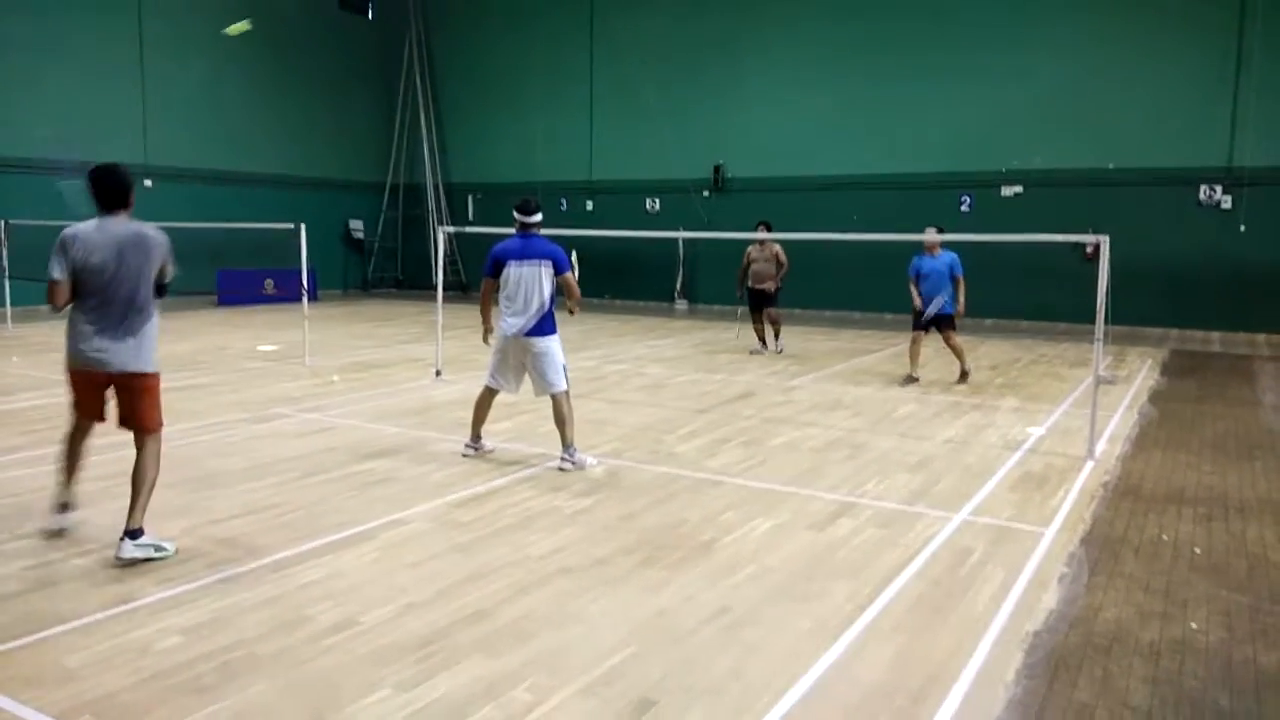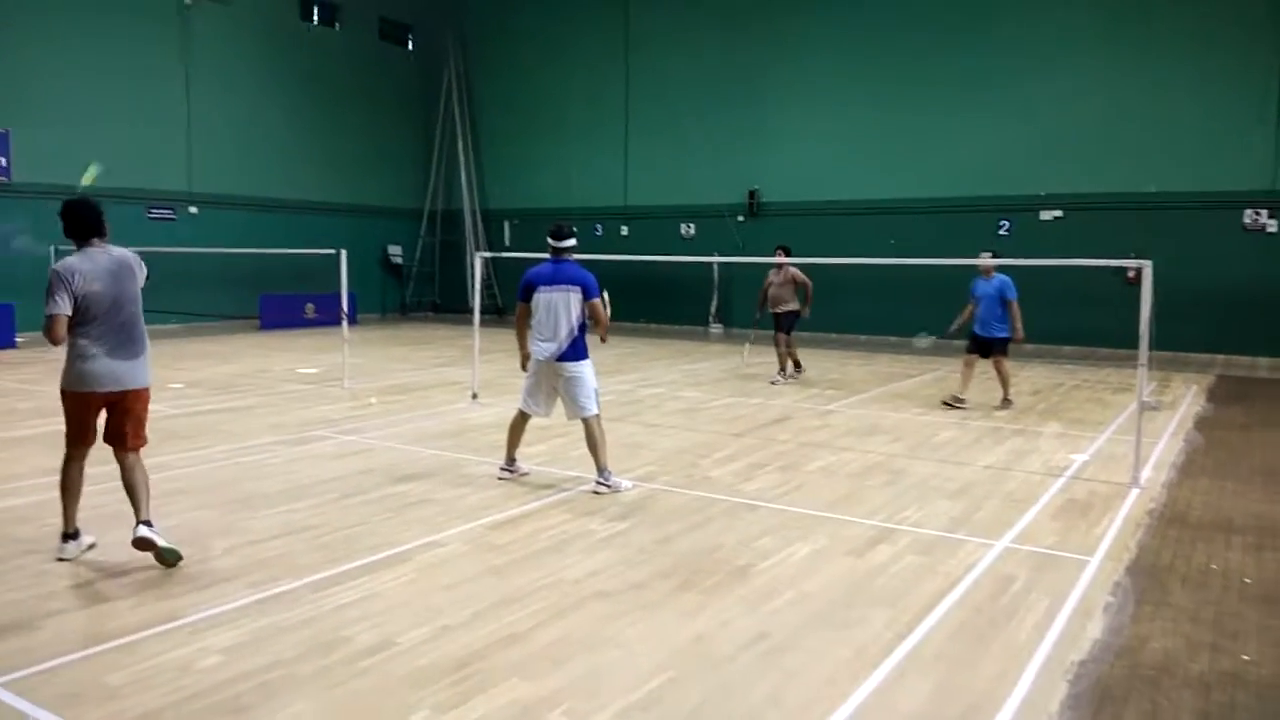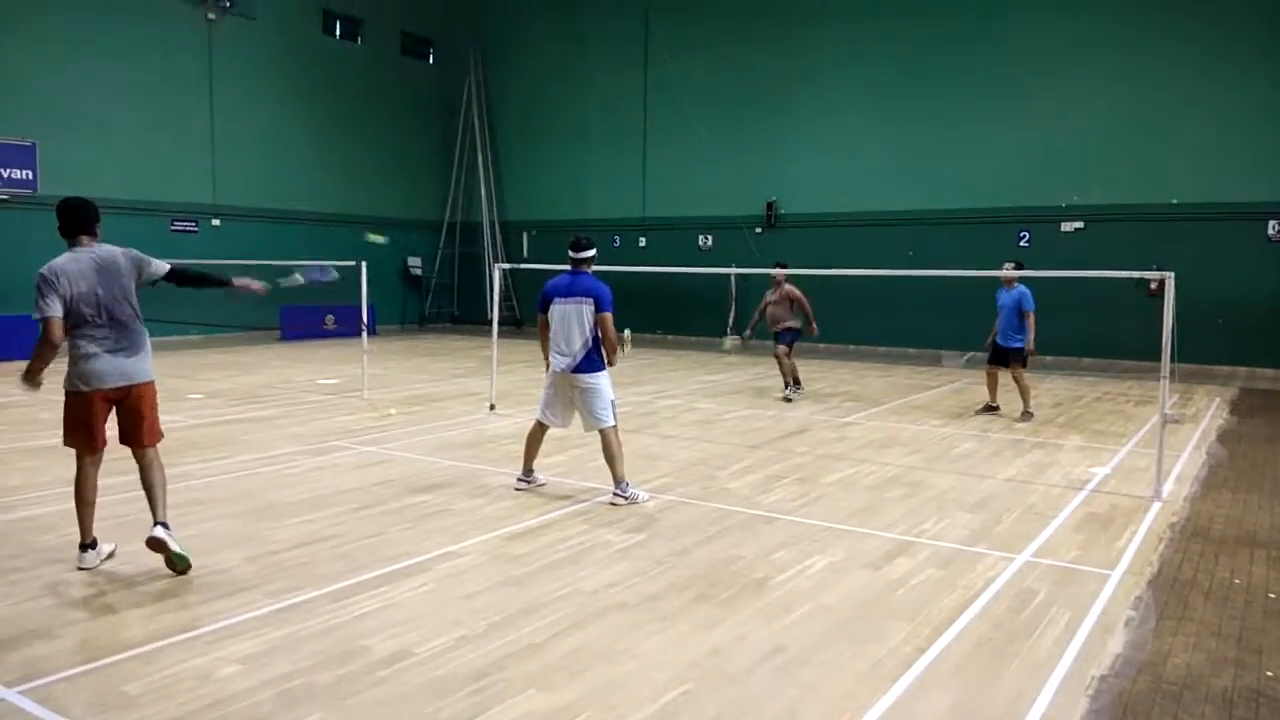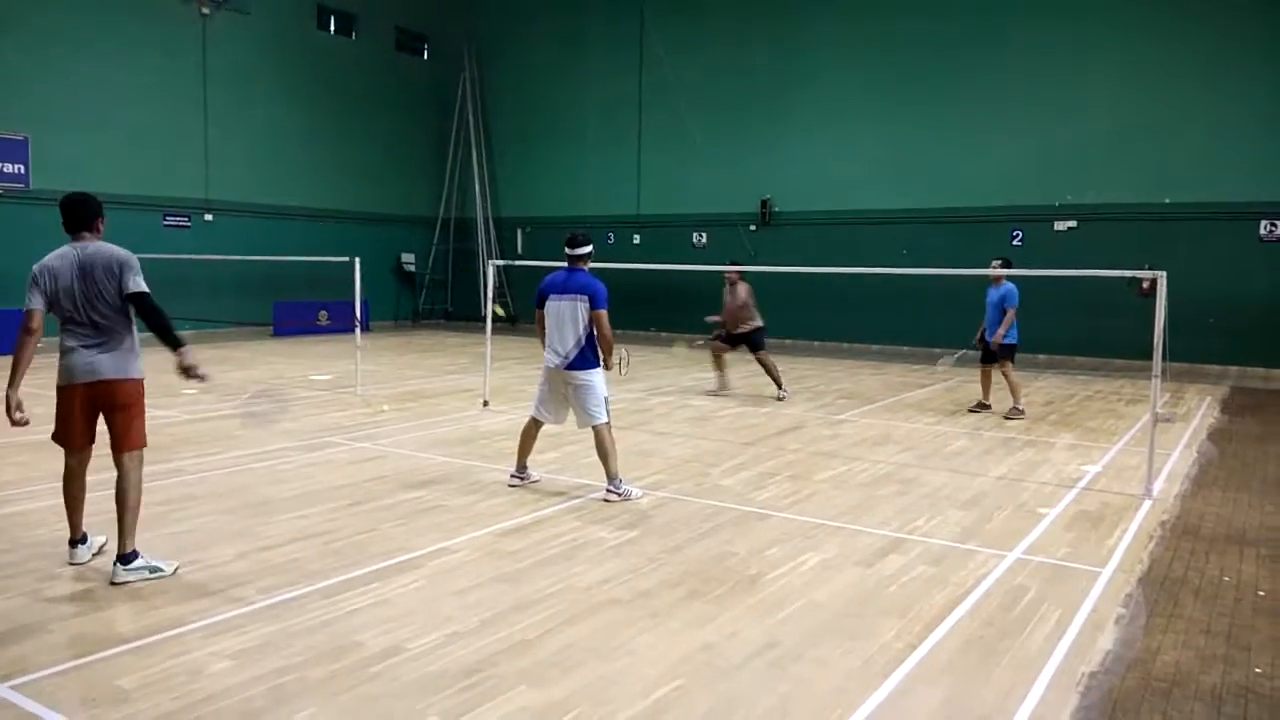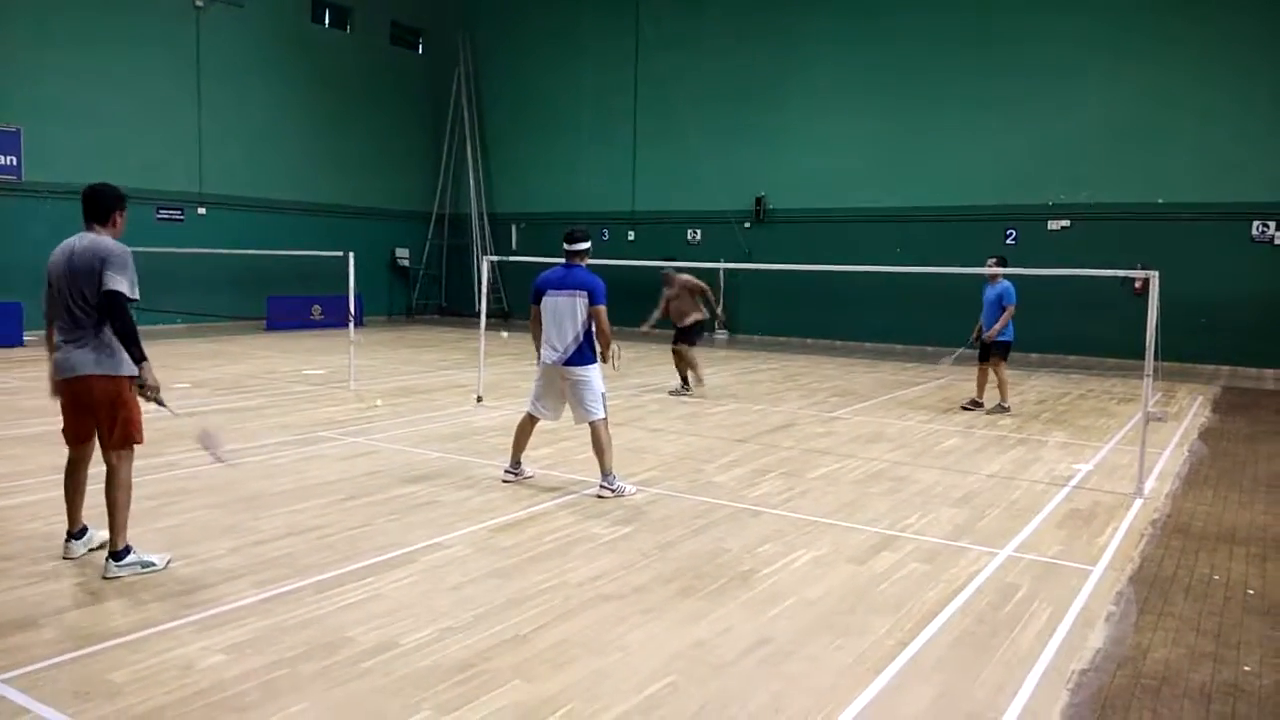
dt=0.3s
person 1, frame 1
left shoulder: (74, 237)
right shoulder: (155, 238)
left elbow: (57, 300)
left wrist: (83, 289)
left hip: (86, 354)
right hip: (135, 357)
left knee: (82, 426)
right knee: (149, 441)
left ankle: (63, 505)
right ankle: (134, 535)
person 1, frame 2
left shoulder: (66, 270)
right shoulder: (130, 260)
left elbow: (56, 335)
left wrist: (77, 321)
left hip: (85, 377)
right hip: (132, 375)
left knee: (77, 452)
right knee: (129, 455)
left ankle: (70, 537)
right ankle: (144, 524)
person 1, frame 3
left shoulder: (52, 273)
right shoulder: (124, 258)
left elbow: (52, 337)
right elbow: (180, 276)
left wrist: (33, 373)
right wrist: (233, 282)
left hip: (89, 377)
right hip: (135, 372)
left knee: (88, 460)
right knee: (147, 454)
left ankle: (89, 547)
right ankle: (159, 526)
person 1, frame 4
left shoulder: (45, 267)
right shoulder: (119, 258)
left elbow: (31, 331)
right elbow: (145, 307)
left wrist: (13, 389)
right wrist: (180, 349)
left hip: (75, 373)
right hip: (120, 372)
left knee: (76, 459)
right knee: (129, 460)
left ankle: (79, 542)
right ankle: (127, 558)
person 1, frame 5
left shoulder: (61, 253)
right shoulder: (115, 252)
left elbow: (51, 319)
right elbow: (115, 312)
left wrist: (56, 364)
right wrist: (142, 364)
left hip: (68, 368)
right hip: (106, 368)
left knee: (80, 452)
right knee: (119, 457)
left ankle: (76, 535)
right ankle: (119, 554)
person 2, frame 1
left shoulder: (499, 251)
right shoulder: (553, 251)
left elbow: (486, 293)
right elbow: (573, 292)
left wrist: (486, 323)
right wrist: (572, 305)
left hip: (508, 333)
right hip: (542, 335)
left knee: (490, 388)
right knee: (559, 393)
left ankle: (474, 442)
right ankle: (569, 454)
person 2, frame 2
left shoulder: (532, 276)
right shoulder: (583, 277)
left elbow: (521, 318)
right elbow: (601, 319)
left wrist: (523, 349)
right wrist: (603, 332)
left hip: (540, 357)
right hip: (573, 359)
left knee: (524, 411)
right knee: (591, 417)
left ankle: (508, 464)
right ankle: (604, 477)
person 2, frame 3
left shoulder: (551, 287)
right shoulder: (598, 289)
left elbow: (543, 328)
right elbow: (608, 333)
right wrist: (611, 356)
left hip: (558, 368)
right hip: (590, 370)
left knee: (541, 422)
right knee: (608, 428)
left ankle: (526, 475)
right ankle: (621, 489)
person 2, frame 4
left shoulder: (547, 283)
right shoulder: (594, 286)
right elbow: (603, 331)
right wrist: (608, 357)
left hip: (553, 365)
right hip: (585, 368)
left knee: (536, 419)
right knee: (601, 425)
left ankle: (519, 472)
right ankle: (614, 485)
person 2, frame 5
left shoulder: (543, 280)
right shoulder: (592, 282)
left elbow: (535, 321)
right elbow: (602, 326)
right wrist: (606, 350)
left hip: (550, 361)
right hip: (582, 363)
left knee: (532, 415)
right knee: (598, 421)
left ankle: (513, 467)
right ankle: (608, 481)
